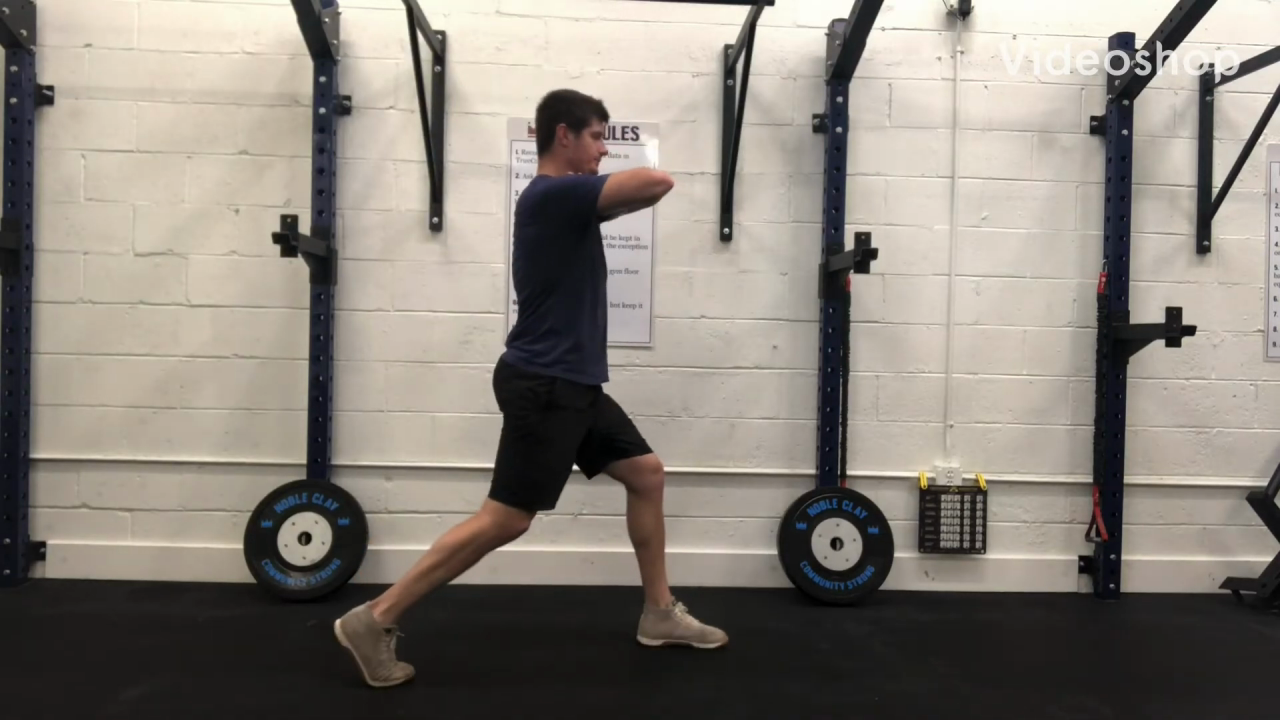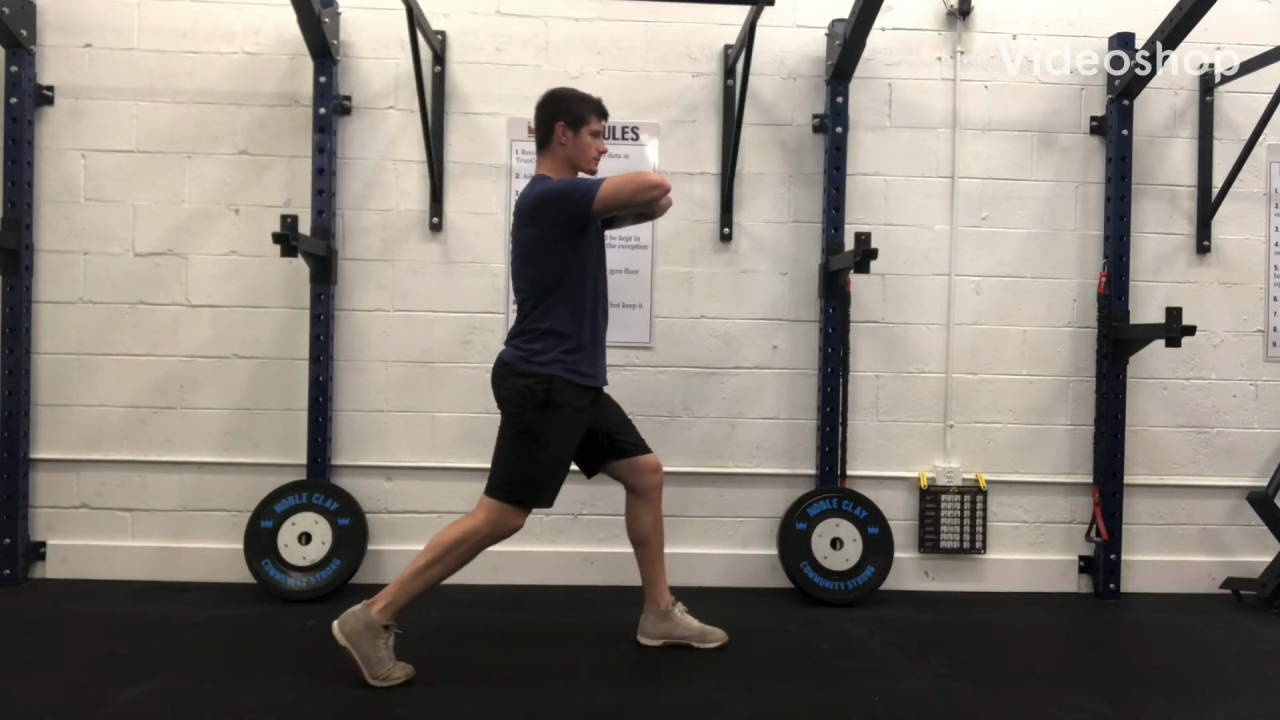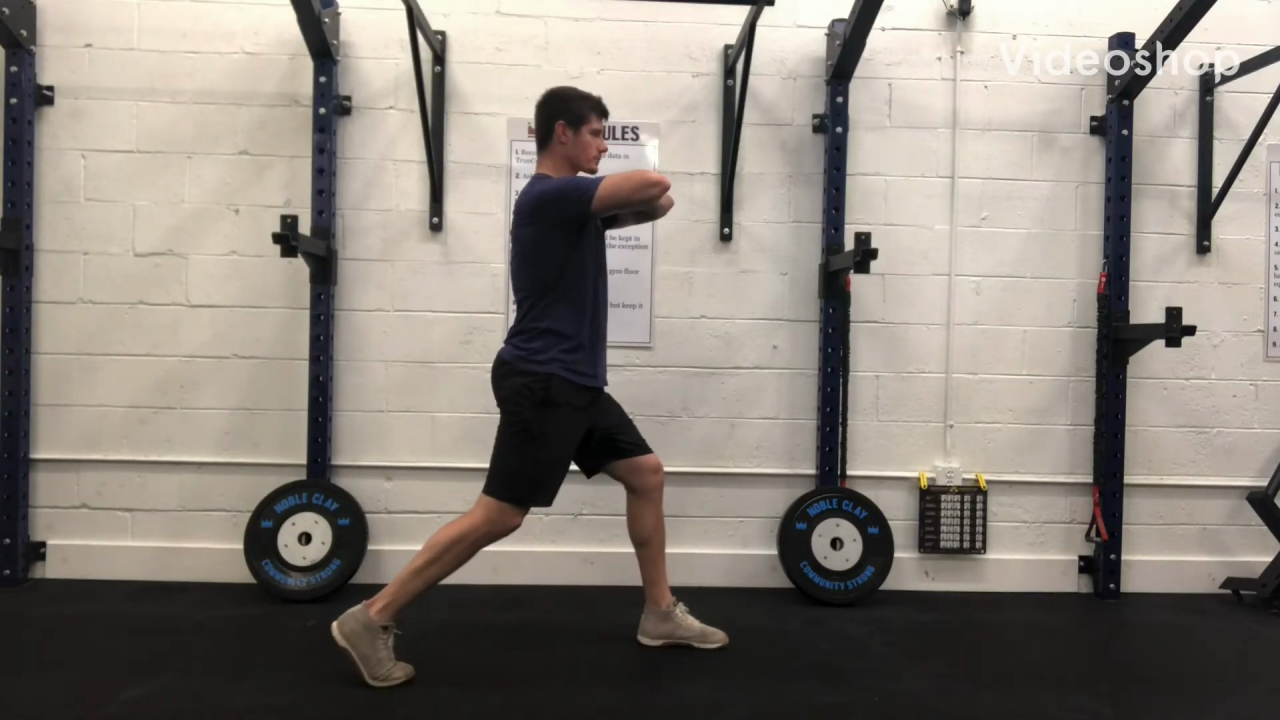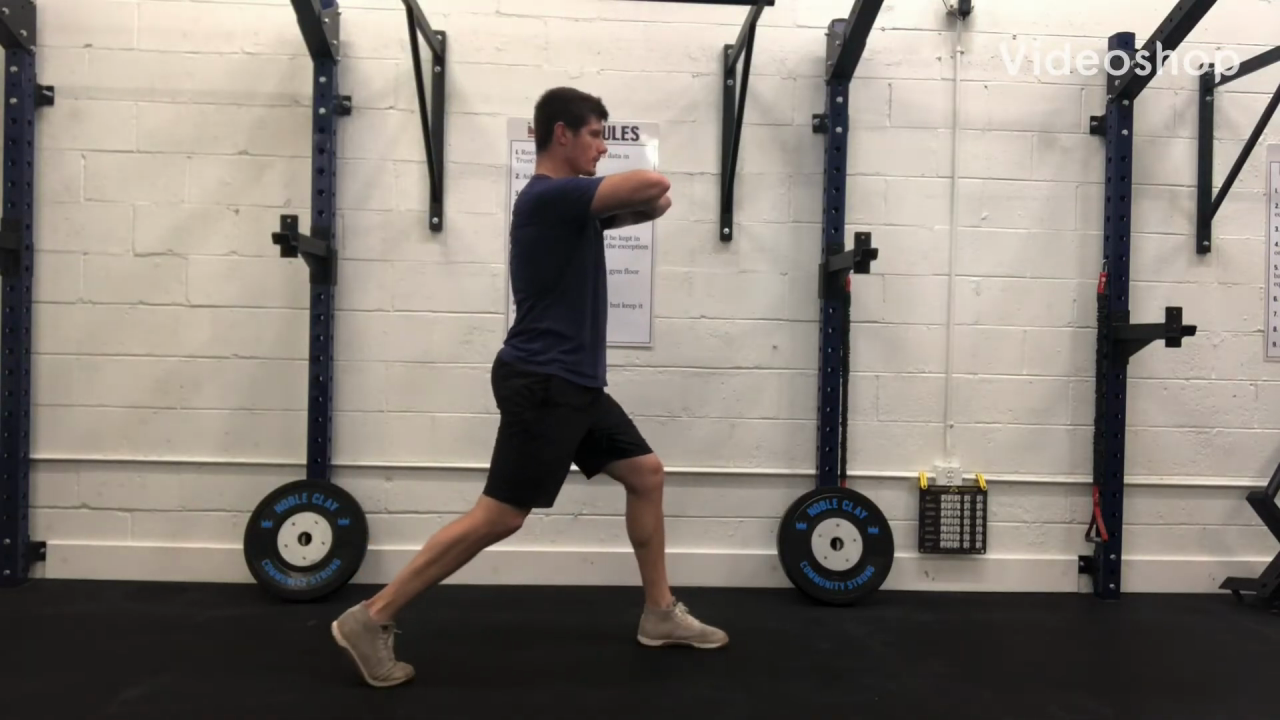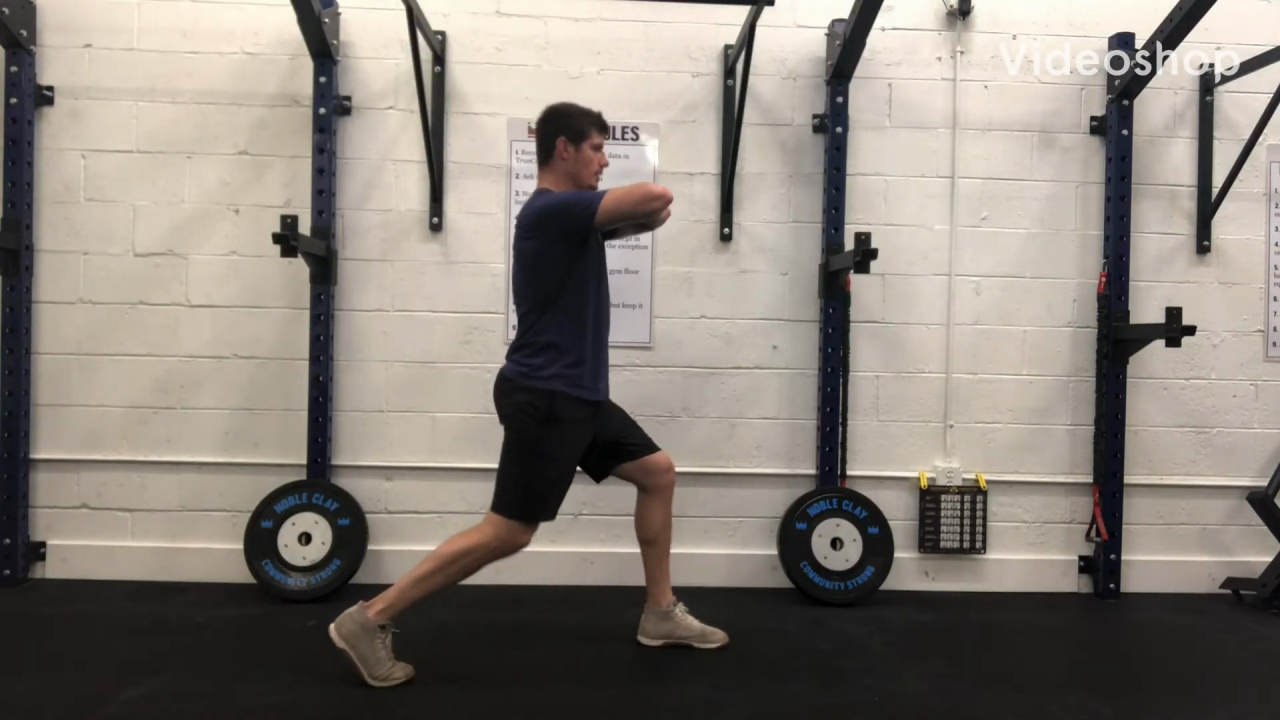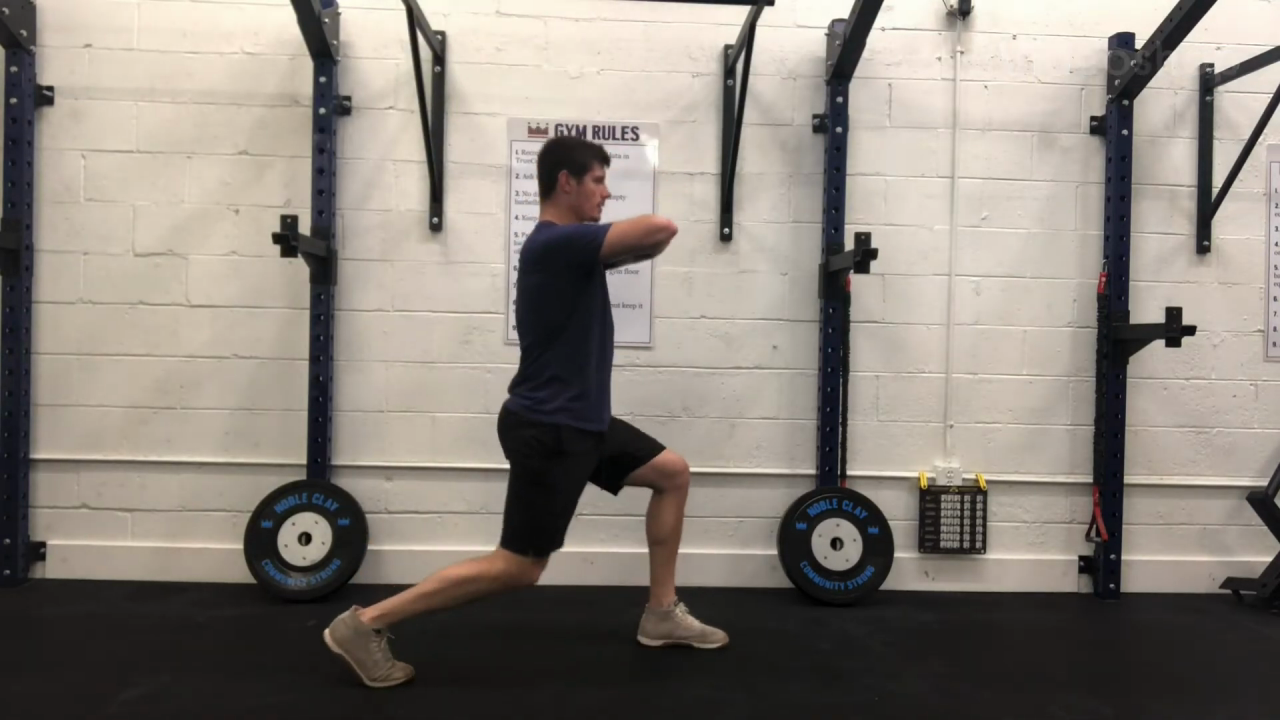
dt=0.3s
person 1, frame 1
left shoulder: (569, 200)
right shoulder: (552, 194)
left elbow: (638, 194)
right elbow: (657, 182)
left wrist: (629, 192)
right wrist: (635, 189)
left hip: (573, 382)
right hip: (542, 384)
left knee: (647, 474)
right knee: (505, 518)
left ankle: (660, 614)
right ankle: (375, 620)
person 1, frame 2
left shoulder: (570, 199)
right shoulder: (549, 197)
left elbow: (651, 203)
right elbow: (653, 187)
left wrist: (646, 205)
right wrist: (645, 200)
left hip: (575, 382)
right hip: (542, 383)
left knee: (646, 476)
right knee: (500, 516)
left ankle: (660, 613)
right ankle: (371, 619)
person 1, frame 3
left shoulder: (571, 200)
right shoulder: (550, 196)
left elbow: (655, 202)
right elbow: (653, 184)
left wrist: (648, 203)
right wrist: (646, 197)
left hip: (575, 381)
right hip: (541, 382)
left knee: (647, 475)
right knee: (498, 515)
left ankle: (661, 614)
right ankle: (370, 620)
person 1, frame 4
left shoulder: (569, 201)
right shoulder: (549, 196)
left elbow: (650, 204)
right elbow: (652, 185)
left wrist: (646, 205)
right wrist: (645, 200)
left hip: (574, 382)
right hip: (541, 383)
left knee: (646, 476)
right knee: (499, 516)
left ankle: (661, 613)
right ankle: (370, 619)
person 1, frame 5
left shoulder: (568, 214)
right shoulder: (552, 210)
left elbow: (648, 214)
right elbow: (655, 197)
left wrist: (646, 214)
right wrist: (648, 207)
left hip: (576, 394)
right hip: (545, 397)
left knee: (658, 473)
right knee: (507, 533)
left ankle: (661, 613)
right ankle: (369, 620)
person 1, frame 6
left shoulder: (568, 245)
right shoulder: (556, 243)
left elbow: (647, 241)
right elbow: (660, 229)
left wrist: (641, 245)
right wrist: (644, 241)
left hip: (579, 421)
right hip: (548, 429)
left knee: (673, 473)
right knee: (518, 567)
left ankle: (662, 613)
right ankle: (365, 623)
